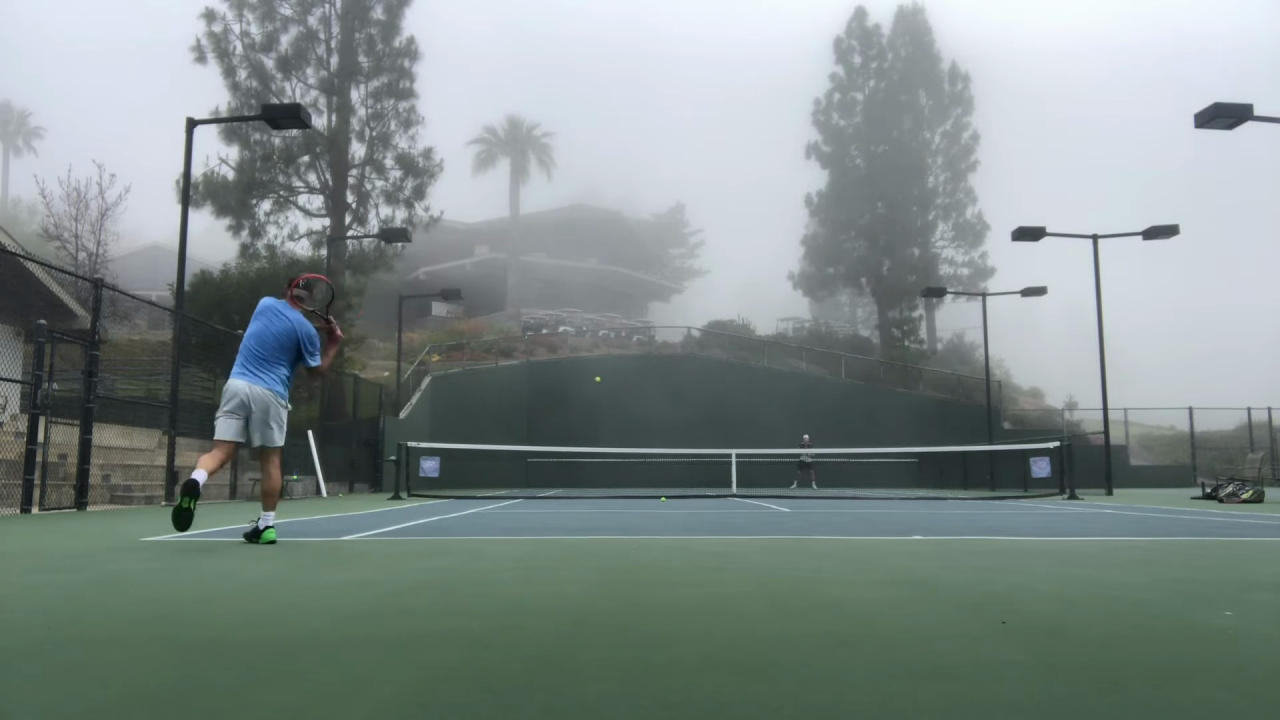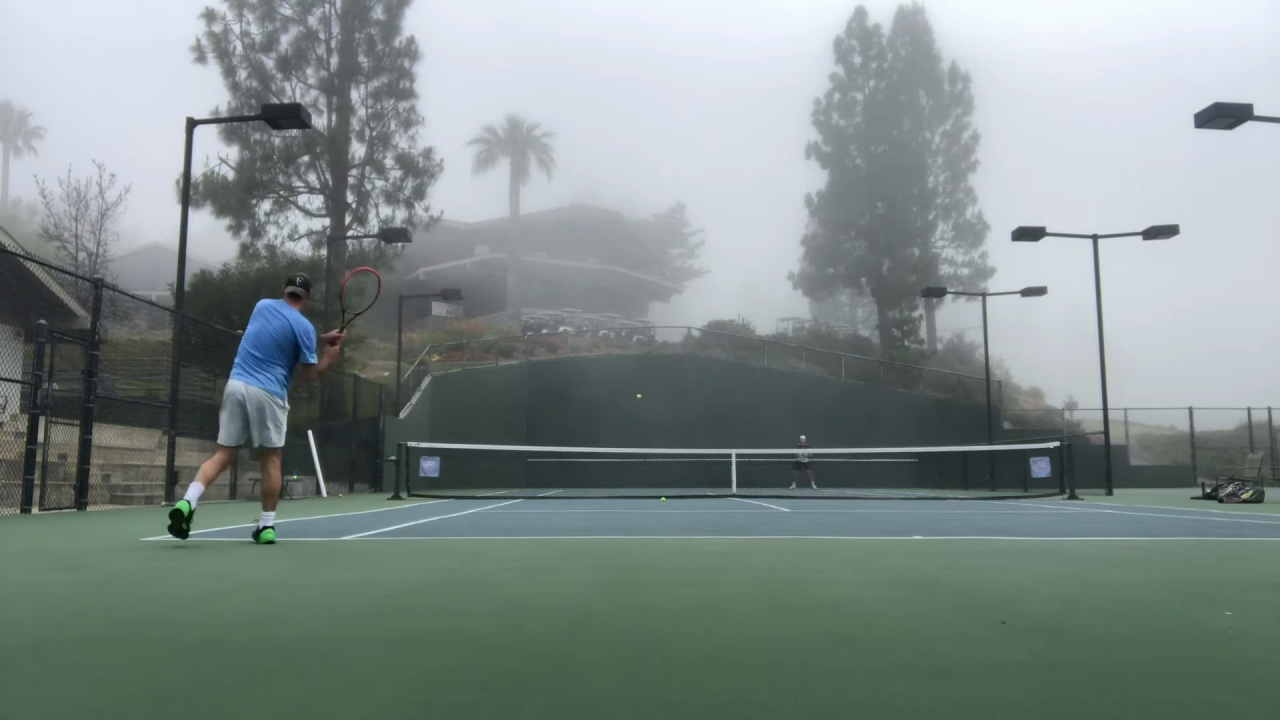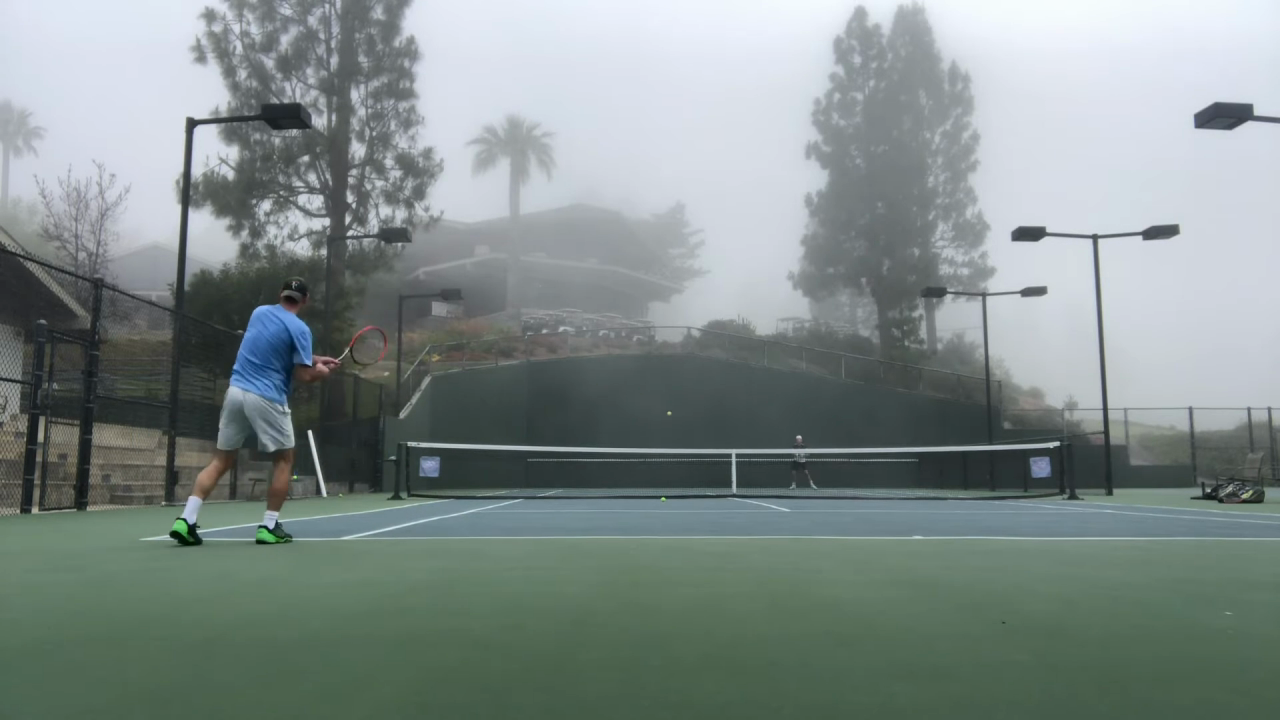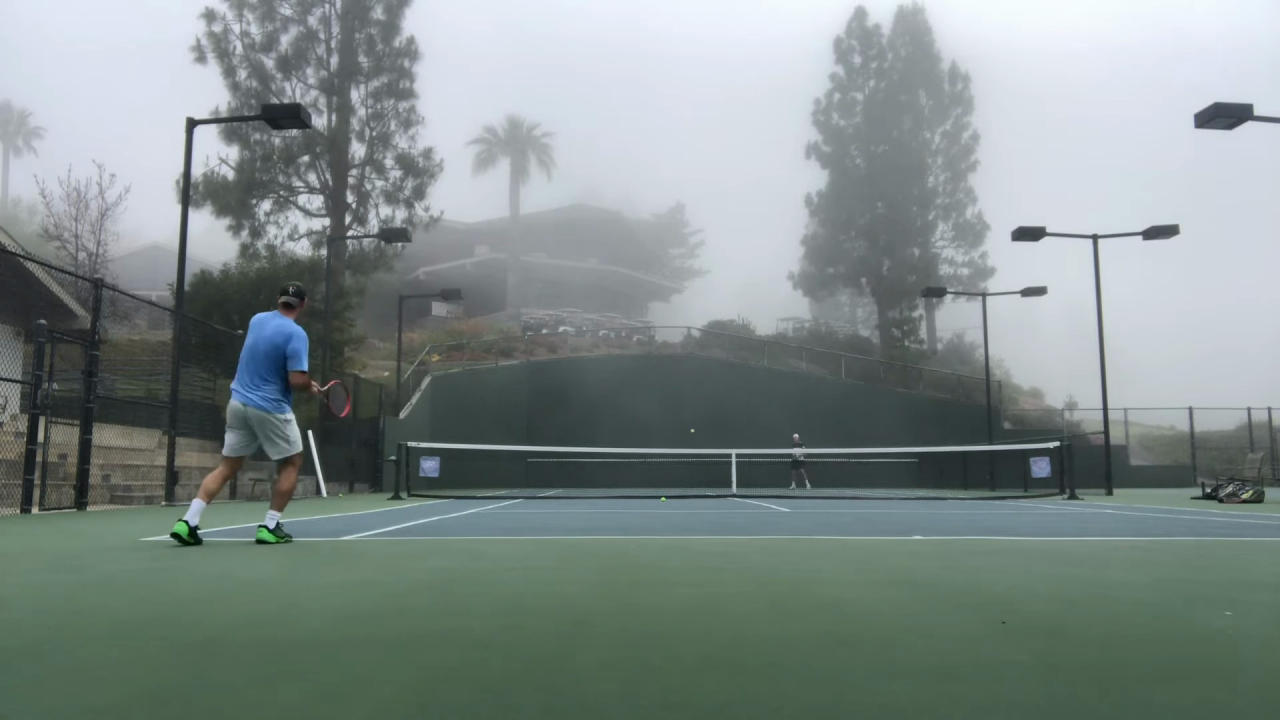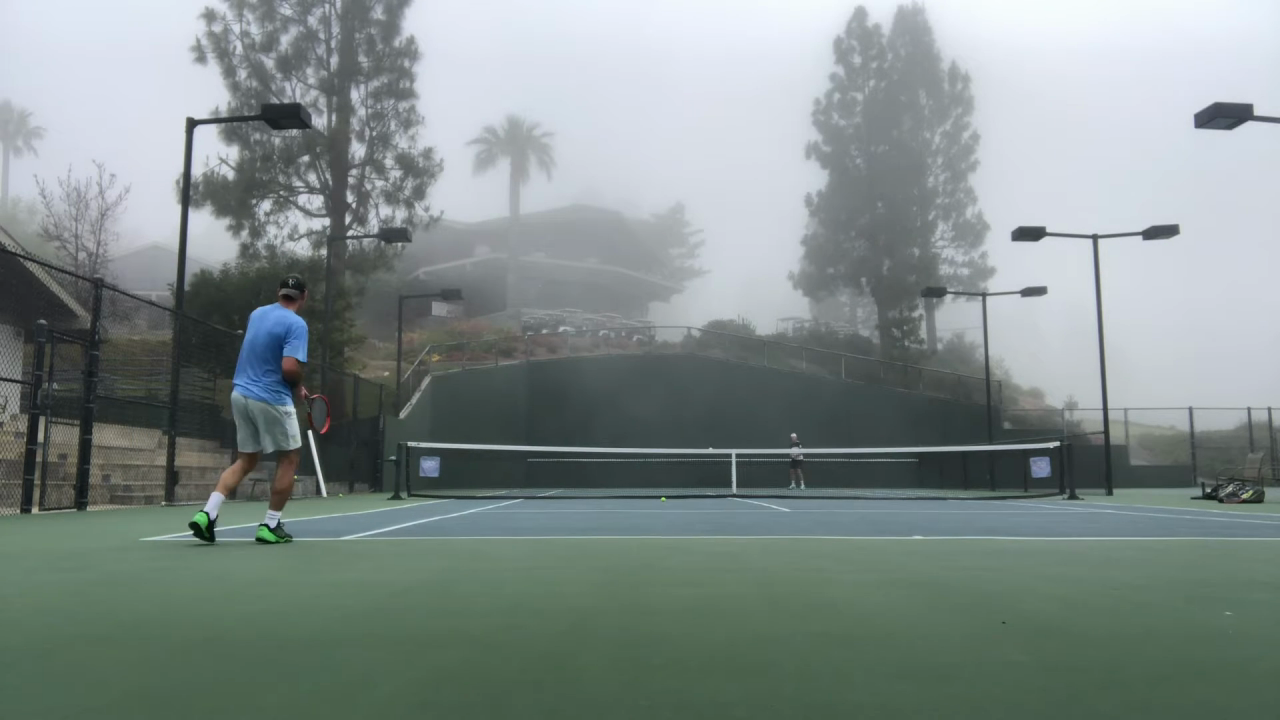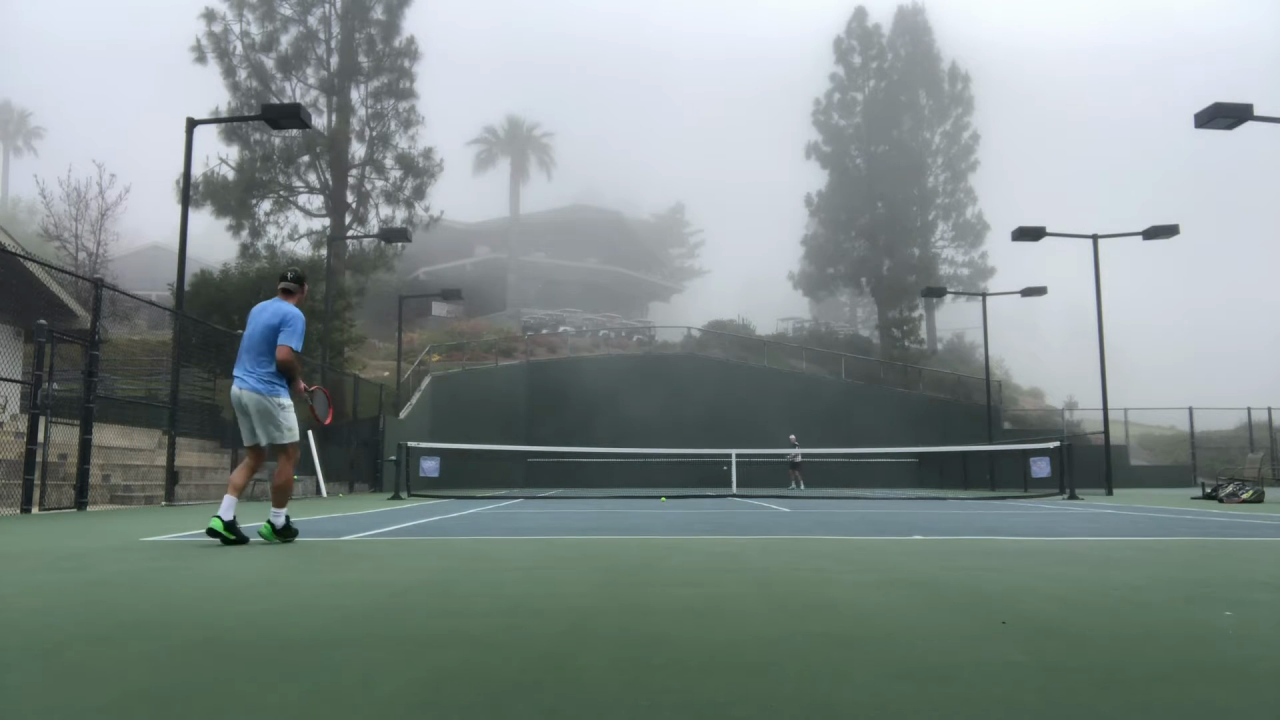
dt=0.1s
person 1, frame 1
left shoulder: (265, 304)
right shoulder: (307, 329)
right elbow: (315, 373)
right wrist: (333, 346)
left hip: (237, 385)
right hip: (270, 394)
left knee: (222, 450)
right knee: (270, 460)
left ankle: (195, 481)
right ankle: (266, 526)
person 1, frame 2
left shoulder: (263, 306)
right shoulder: (305, 327)
right elbow: (309, 374)
left wrist: (323, 338)
right wrist: (331, 354)
left hip: (236, 386)
right hip: (269, 394)
left knee: (223, 455)
right knee: (271, 460)
left ankle: (187, 503)
right ankle: (266, 526)
person 1, frame 3
left shoulder: (260, 312)
right shoulder: (300, 328)
right elbow: (304, 376)
left wrist: (315, 360)
right wrist: (321, 372)
left hip: (236, 393)
right hip: (267, 399)
left knee: (222, 461)
right knee: (283, 460)
left ankle: (186, 521)
right ankle: (269, 526)
person 1, frame 4
left shoulder: (257, 320)
right shoulder: (297, 334)
right elbow: (296, 381)
left wrist: (298, 366)
right wrist: (309, 385)
left hip: (239, 402)
right hip: (271, 408)
left knee: (227, 467)
right knee: (292, 463)
left ankle: (188, 523)
right ankle: (270, 526)
person 1, frame 5
left shoulder: (258, 314)
right shoulder: (296, 324)
right elbow: (290, 368)
left wrist: (288, 384)
right wrist: (298, 387)
left hip: (241, 395)
right hip: (272, 401)
left knee: (245, 461)
right knee: (289, 461)
left ankle: (207, 515)
right ankle: (271, 526)
person 1, frame 6
left shoulder: (257, 309)
right shoulder: (293, 315)
right elbow: (283, 357)
left wrist: (288, 377)
right wrist: (295, 380)
left hip: (240, 389)
right hip: (269, 393)
left knee: (254, 457)
right knee: (288, 455)
left ankle: (224, 519)
right ankle: (277, 523)
